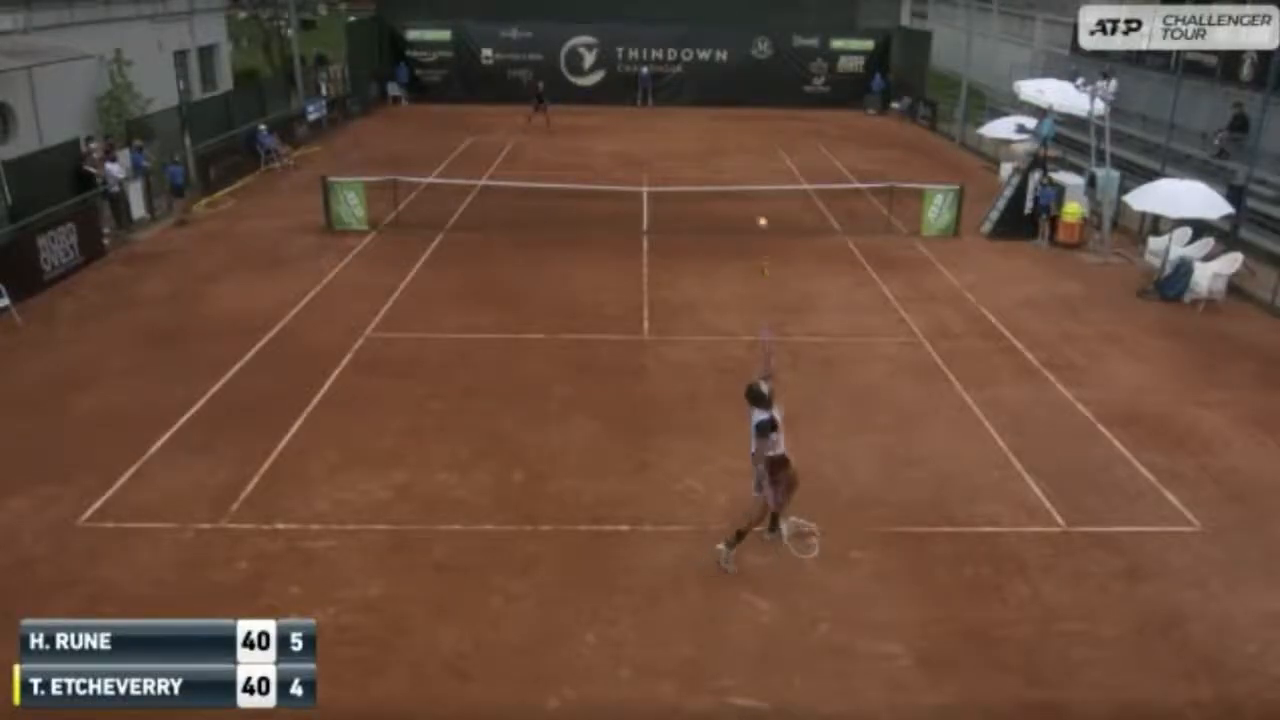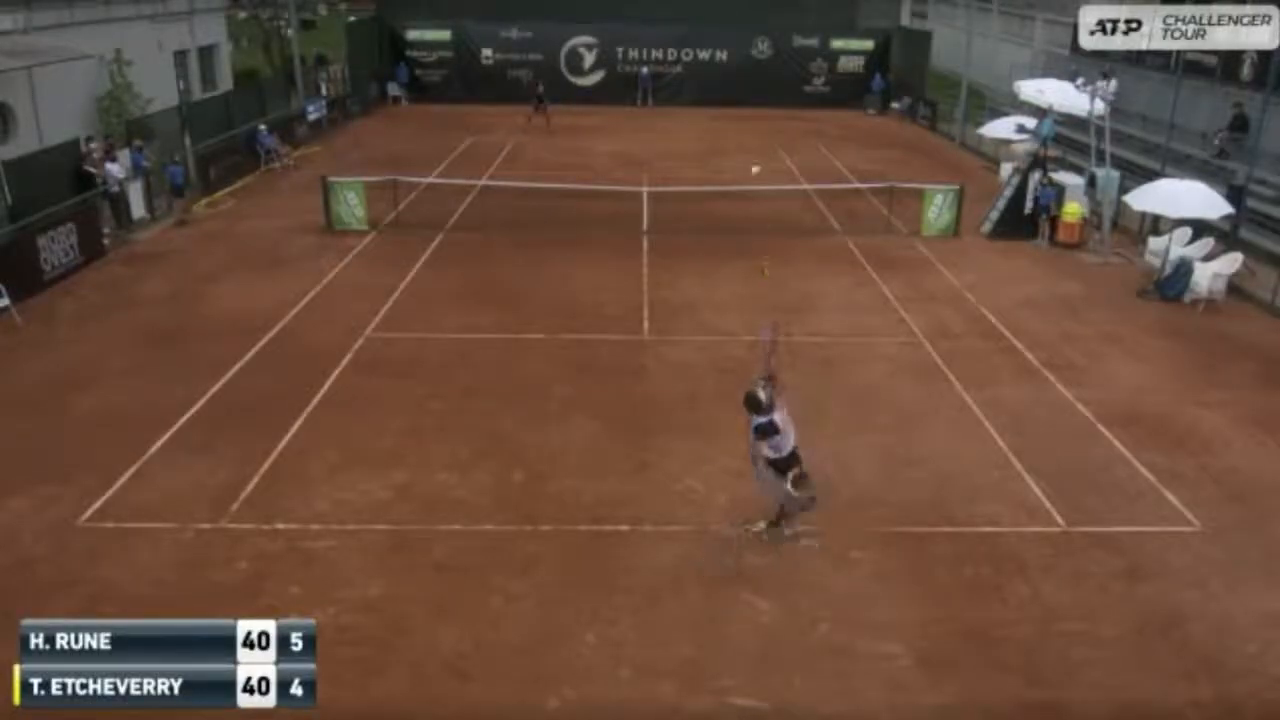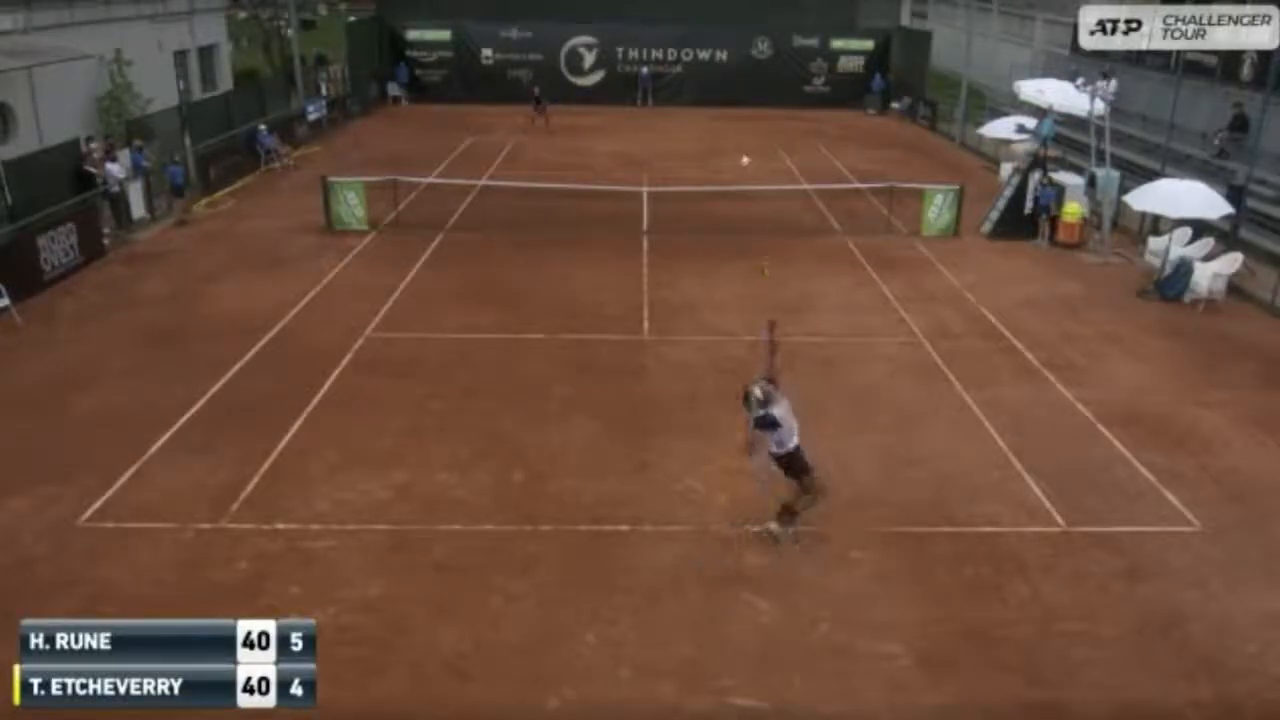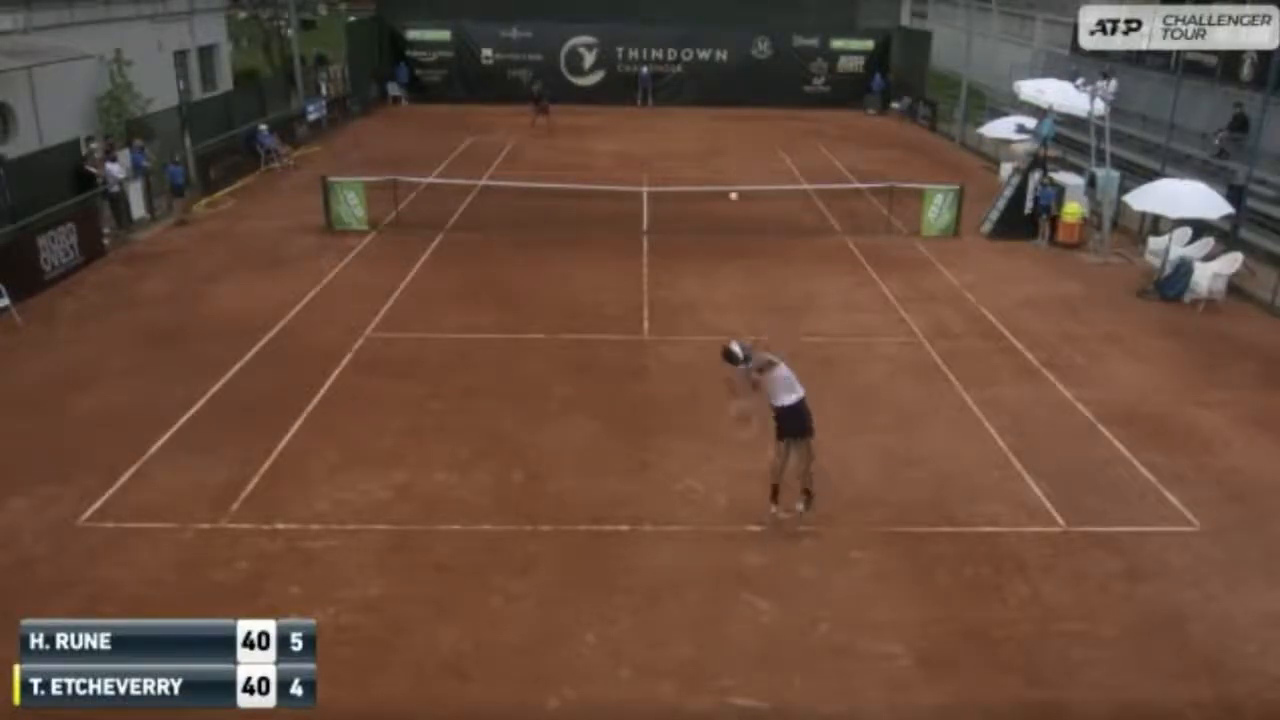
dt=0.2s
person 1, frame 1
left shoulder: (762, 397)
right shoulder: (764, 421)
left elbow: (767, 375)
right elbow: (759, 457)
right wrist: (766, 488)
left hip: (774, 453)
right hip: (768, 457)
left knee: (791, 480)
right knee: (765, 505)
left ankle: (773, 527)
right ankle: (728, 547)
person 1, frame 2
left shoulder: (764, 388)
right shoulder: (760, 425)
left elbow: (769, 371)
right elbow: (756, 456)
left wrist: (770, 345)
right wrist: (763, 477)
left hip: (788, 452)
right hip: (781, 460)
left knee: (800, 492)
right knee: (806, 500)
left ankle: (778, 521)
right ankle: (770, 525)
person 1, frame 3
left shoulder: (767, 387)
right shoulder: (762, 418)
left elbow: (771, 359)
right elbow: (752, 442)
left wrist: (770, 334)
left hip: (790, 448)
right hip: (786, 454)
left knee: (805, 486)
right knee: (813, 492)
left ankle: (781, 521)
right ankle: (778, 524)
person 1, frame 4
right shoulder: (754, 370)
left hip: (781, 409)
right hip: (796, 406)
left knee: (781, 453)
right knee: (805, 454)
left ankle: (774, 502)
right ankle: (805, 499)
